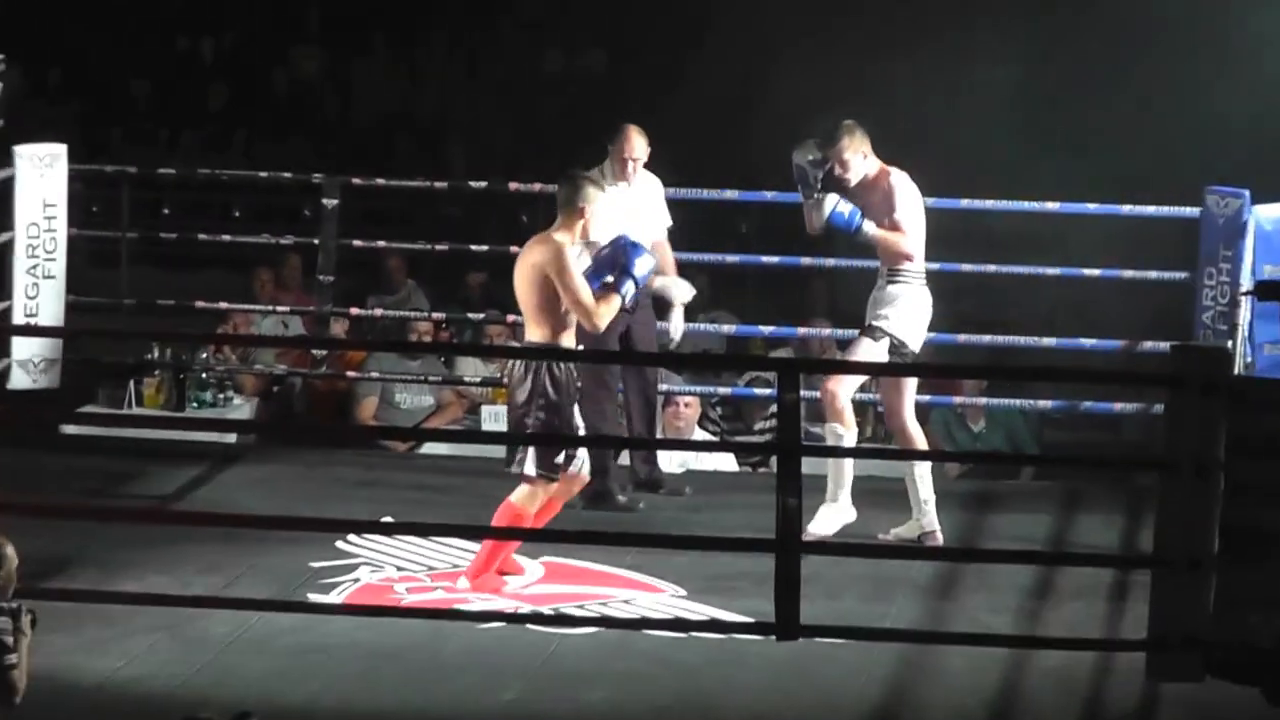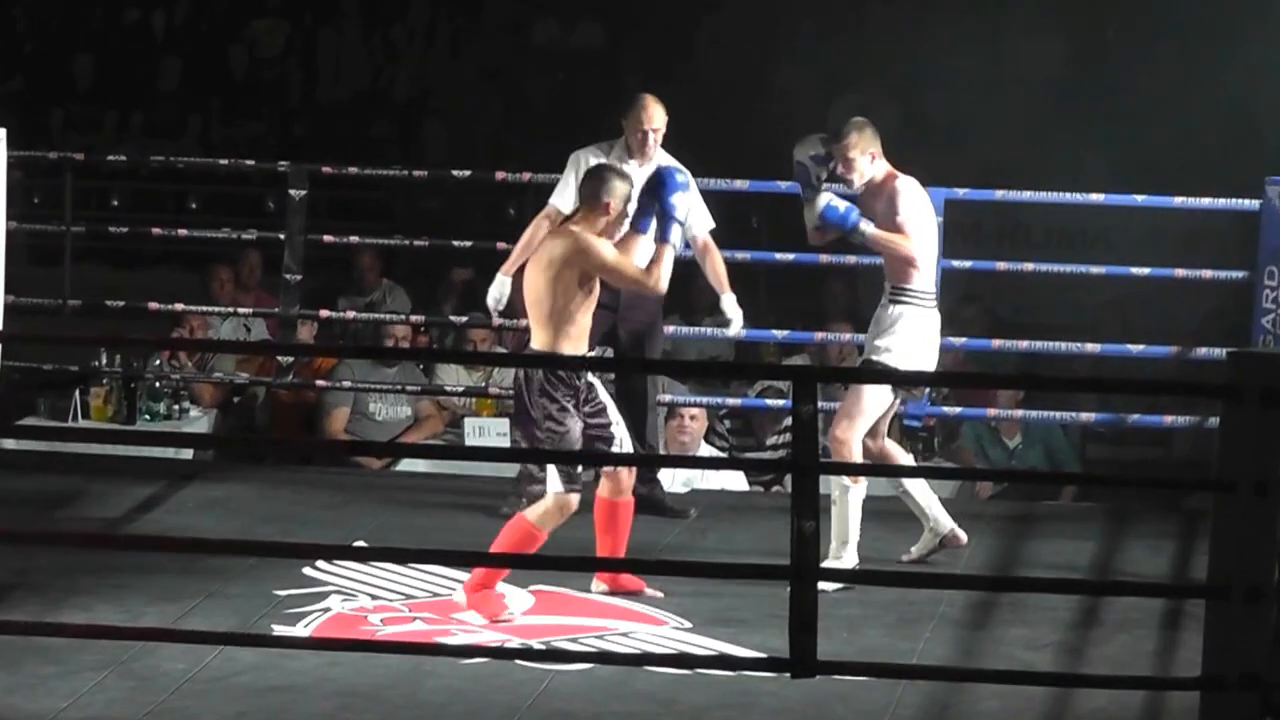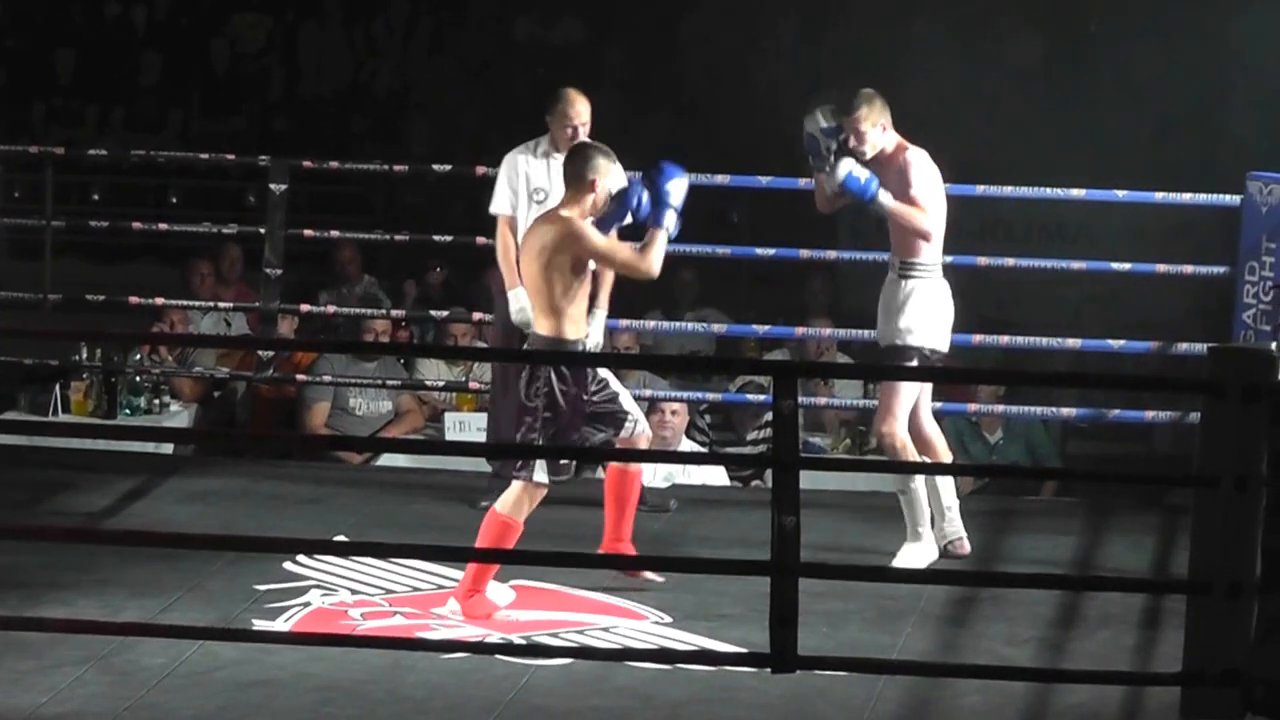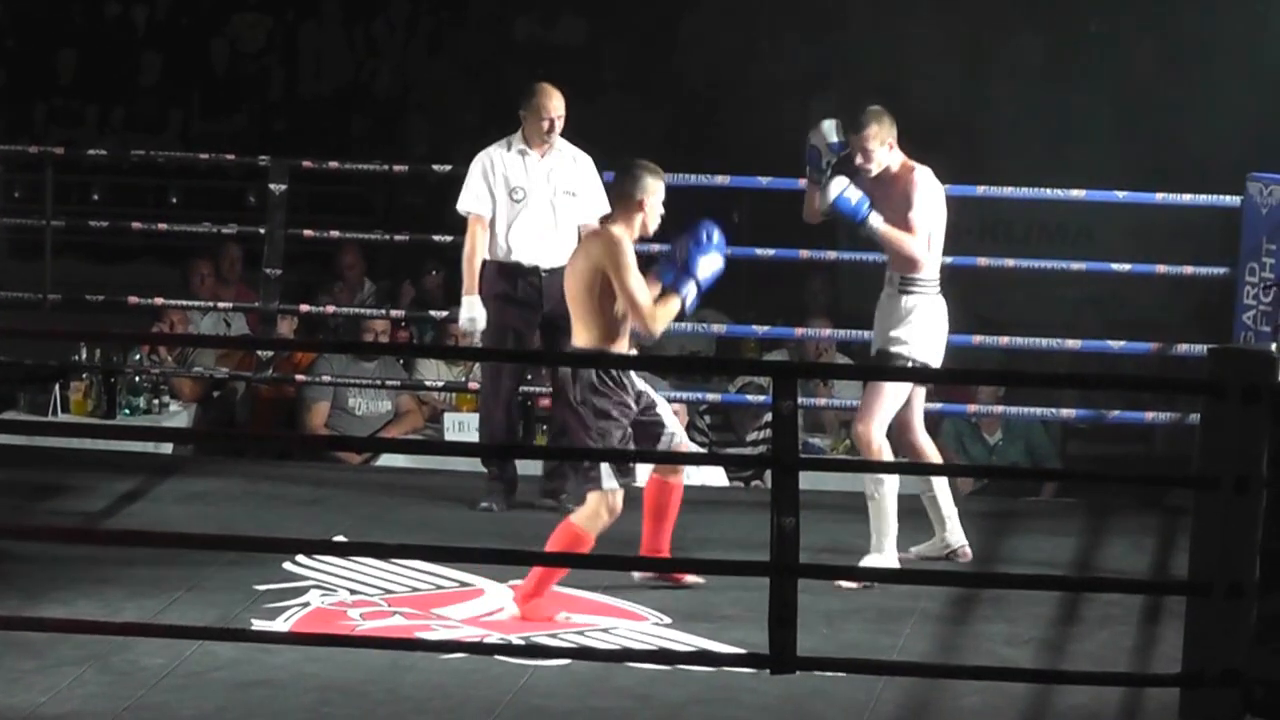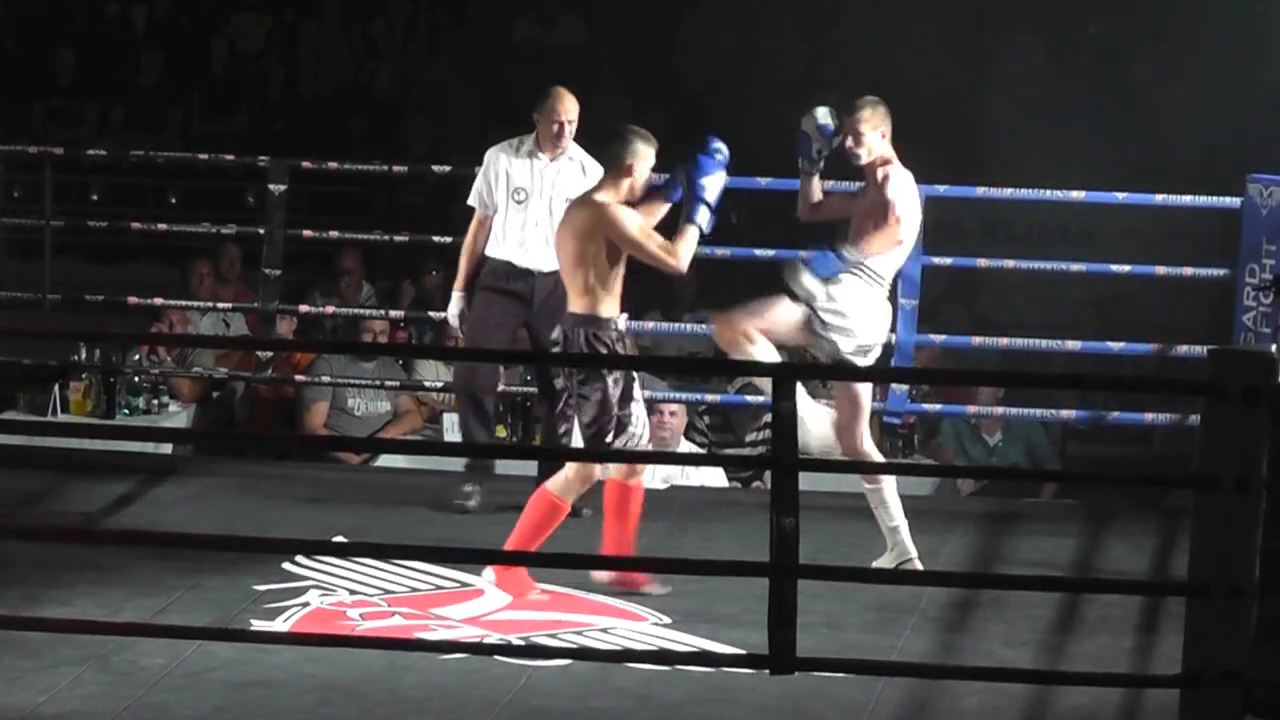
dt=0.4s
person 1, frame 1
left shoulder: (895, 184)
right shoulder: (861, 190)
left elbow: (910, 247)
right elbow: (815, 225)
left wrist: (859, 226)
right wrist: (809, 184)
left hip: (903, 298)
right hip: (890, 296)
left knee: (834, 389)
right knee: (900, 416)
left ankle: (839, 501)
right ankle: (926, 522)
person 1, frame 2
left shoulder: (901, 190)
right shoulder: (872, 195)
left elbow: (913, 253)
right elbow: (819, 237)
left wrist: (855, 223)
right wrist: (810, 187)
left hip: (907, 321)
right hip: (897, 317)
left knee: (844, 434)
right knee: (870, 439)
right ankle: (939, 525)
person 1, frame 3
left shoulder: (912, 161)
right shoulder: (879, 165)
left elbow: (927, 229)
right elbow: (826, 203)
left wrist: (875, 195)
right wrist: (820, 156)
left hip: (920, 294)
right hip: (902, 291)
left knee: (889, 427)
right knee: (917, 419)
person 1, frame 4
left shoulder: (919, 182)
right shoulder: (874, 181)
left elbow: (917, 252)
right elbow: (813, 214)
left wrist: (864, 216)
right wrist: (819, 168)
left hip: (917, 311)
right hip: (895, 306)
left knee: (868, 430)
right knee: (907, 430)
right ankle: (951, 537)
person 1, frame 5
left shoulder: (893, 178)
right shoulder: (873, 187)
left elbow: (897, 232)
right elbow: (809, 211)
left wrist: (834, 259)
right wrist: (813, 160)
left hip: (847, 296)
right hip: (868, 314)
left knee: (728, 328)
right knee: (855, 440)
left ankle: (806, 413)
person 2, frame 1
left shoulder: (541, 247)
right shoulder: (558, 252)
right elbow: (594, 320)
left wrist: (601, 271)
right wrist: (628, 281)
left hip: (553, 366)
right hip: (545, 371)
left knee: (574, 475)
right knee: (539, 483)
left ankle: (501, 553)
right ankle: (478, 571)
person 2, frame 2
left shoulder: (571, 240)
right shoulder: (579, 244)
left elbow: (616, 270)
right elbow: (653, 284)
left wrist: (644, 220)
right wrist: (672, 223)
left hip: (576, 375)
right hip: (550, 380)
left knee: (620, 467)
right knee: (562, 499)
left ankle: (611, 574)
right ankle: (480, 586)
person 2, frame 3
left shoulder: (555, 225)
right shoulder: (569, 230)
right elbow: (645, 267)
left wrist: (620, 211)
right wrist: (665, 211)
left hip: (576, 359)
right hip: (555, 365)
left knee: (635, 434)
right knee: (531, 485)
left ankle: (617, 546)
right ankle: (469, 592)
person 2, frame 4
left shoulder: (607, 241)
right shoulder: (613, 246)
left elbow: (640, 292)
right elbow: (650, 323)
left wrist: (680, 261)
right wrist: (691, 280)
left hip: (614, 373)
right hip: (594, 378)
left knee: (676, 449)
right knee: (605, 502)
left ankle: (655, 558)
right ankle: (531, 592)
person 2, frame 5
left shoulder: (598, 207)
right shoulder: (604, 214)
left elbow: (638, 220)
right elbow: (675, 261)
left wrist: (680, 184)
right wrist: (702, 202)
left hip: (607, 340)
right hip: (590, 343)
left knee: (630, 460)
right knee: (583, 469)
left ankle: (617, 562)
right ankle: (510, 565)
person 3, frame 1
left shoulder: (651, 186)
left elbow: (659, 244)
left wrist: (676, 303)
right wrist: (663, 284)
left hip: (637, 295)
left knee: (644, 385)
right knee: (603, 387)
left ankle: (646, 471)
right ankle: (600, 486)
person 3, frame 2
right shoulder: (588, 161)
left elbow: (703, 243)
right elbow: (549, 219)
left wrist: (726, 295)
right wrist: (506, 274)
left hip: (641, 295)
left knee: (639, 394)
left ankle: (644, 489)
right ankle: (532, 481)
person 3, frame 3
left shoulder: (606, 169)
right shoulder: (519, 162)
right elbow: (505, 232)
left wrist: (599, 311)
right wrist: (515, 291)
right hip: (524, 283)
right knee: (509, 383)
right ankle: (503, 480)
person 3, frame 4
left shoulder: (580, 163)
right shoulder: (491, 161)
left elbow: (592, 233)
right elbow: (476, 230)
right wrist: (470, 295)
left hip: (565, 281)
right hip: (510, 280)
right knee: (501, 384)
left ankle: (558, 486)
right ankle: (500, 482)
person 3, frame 5
left shoulder: (589, 172)
right shoulder: (500, 158)
right elbow: (480, 225)
right wrist: (459, 288)
left hip: (557, 285)
right hip: (501, 278)
left knee: (559, 389)
right knee: (473, 374)
right ankle: (478, 472)
